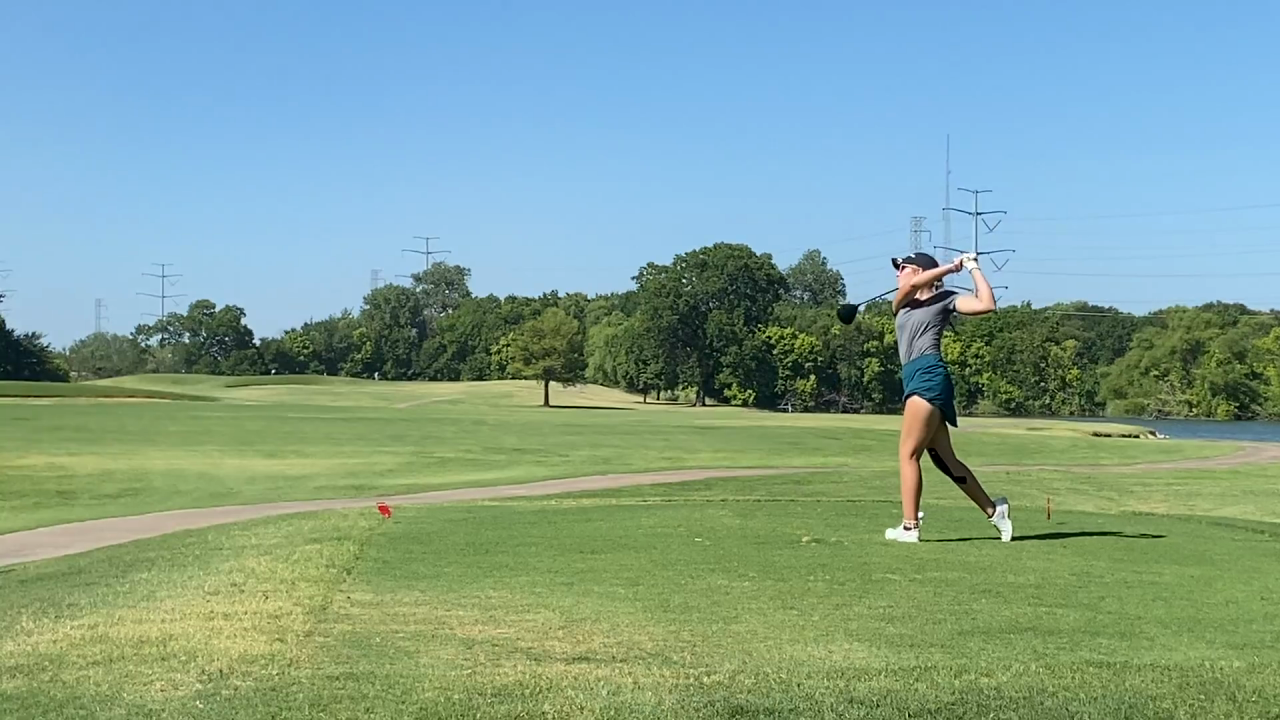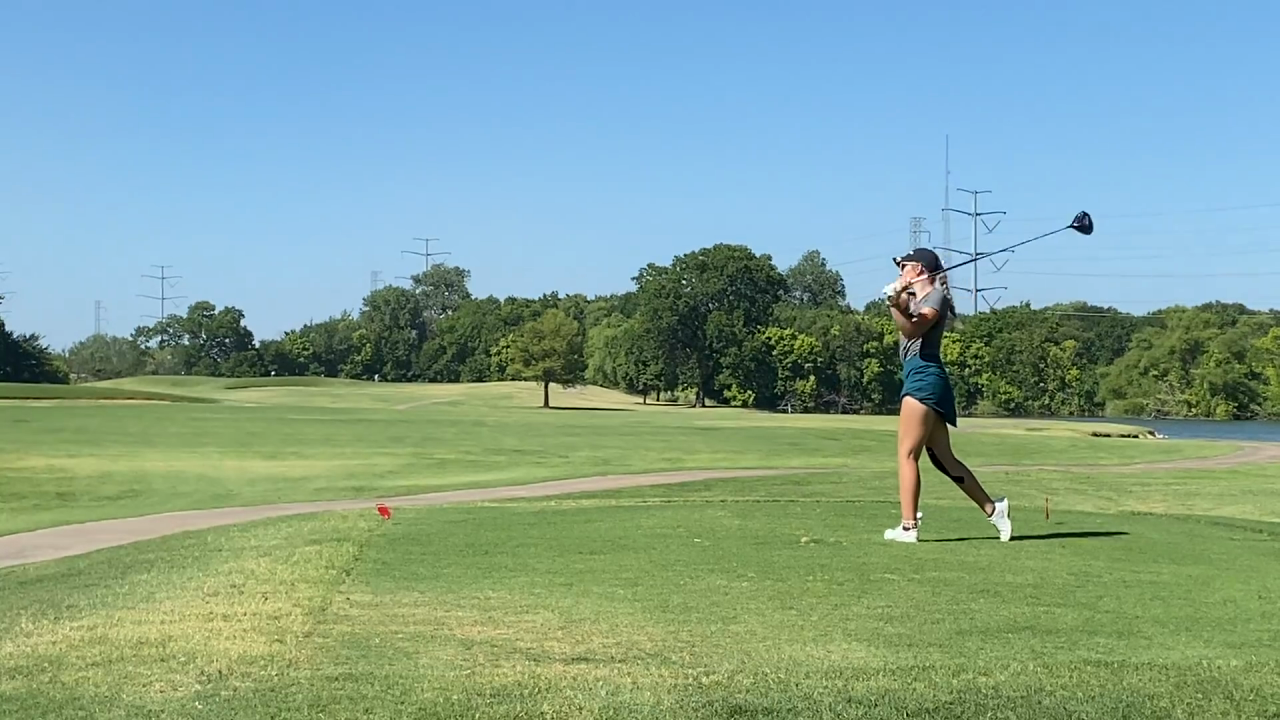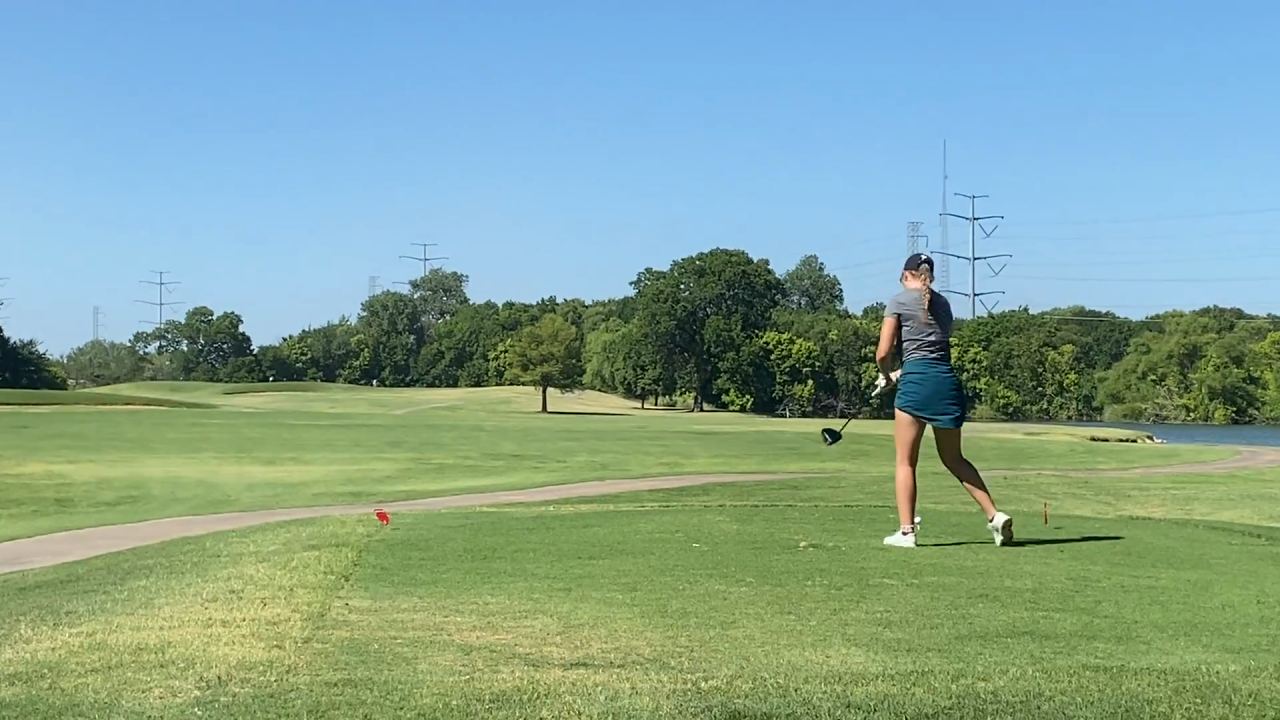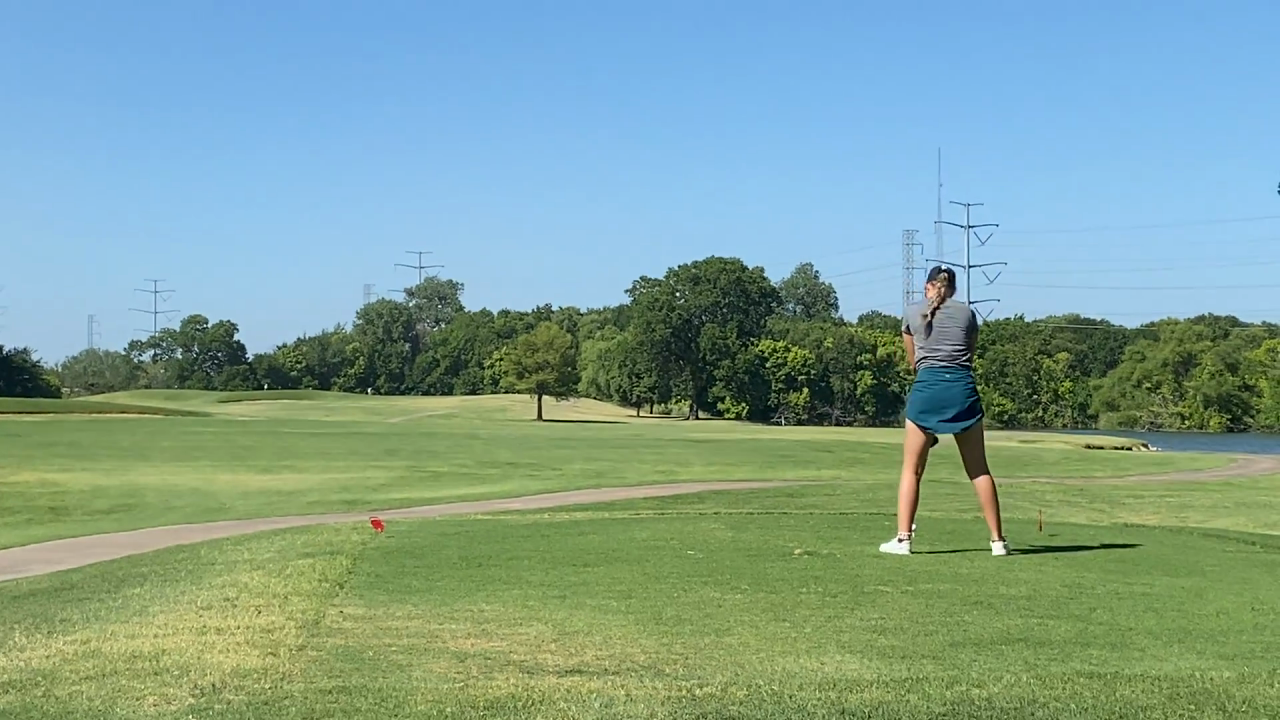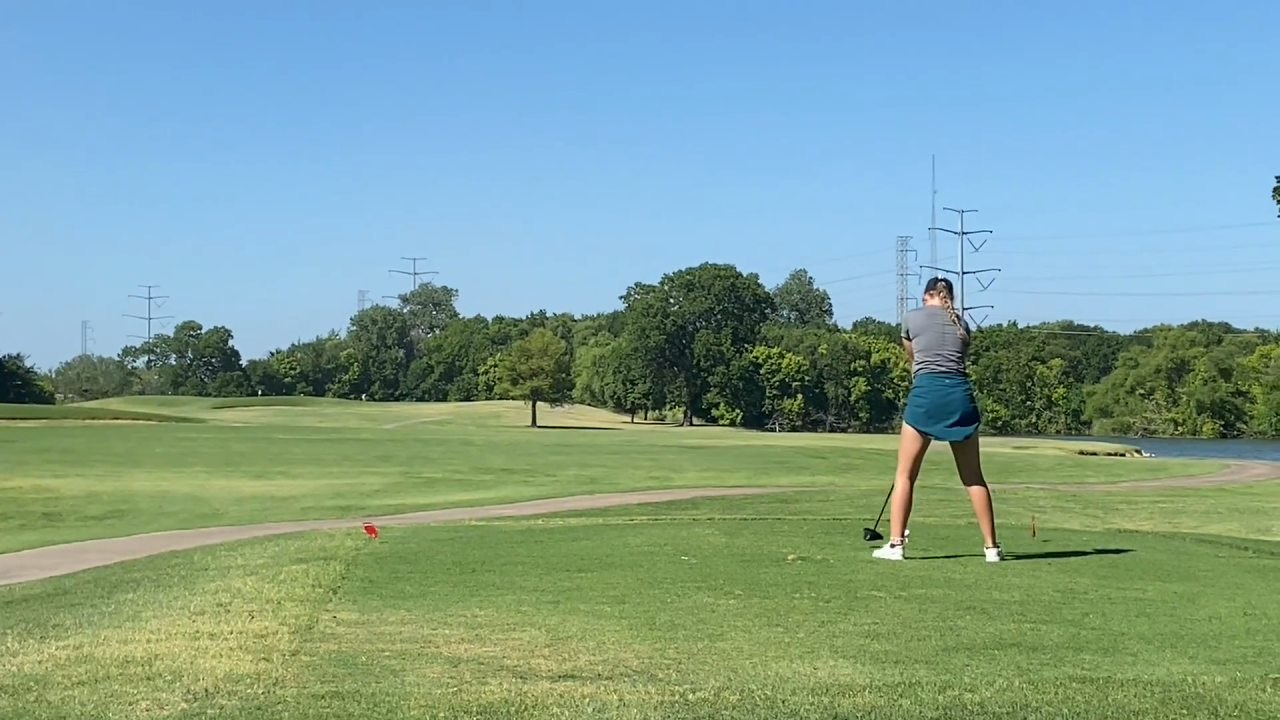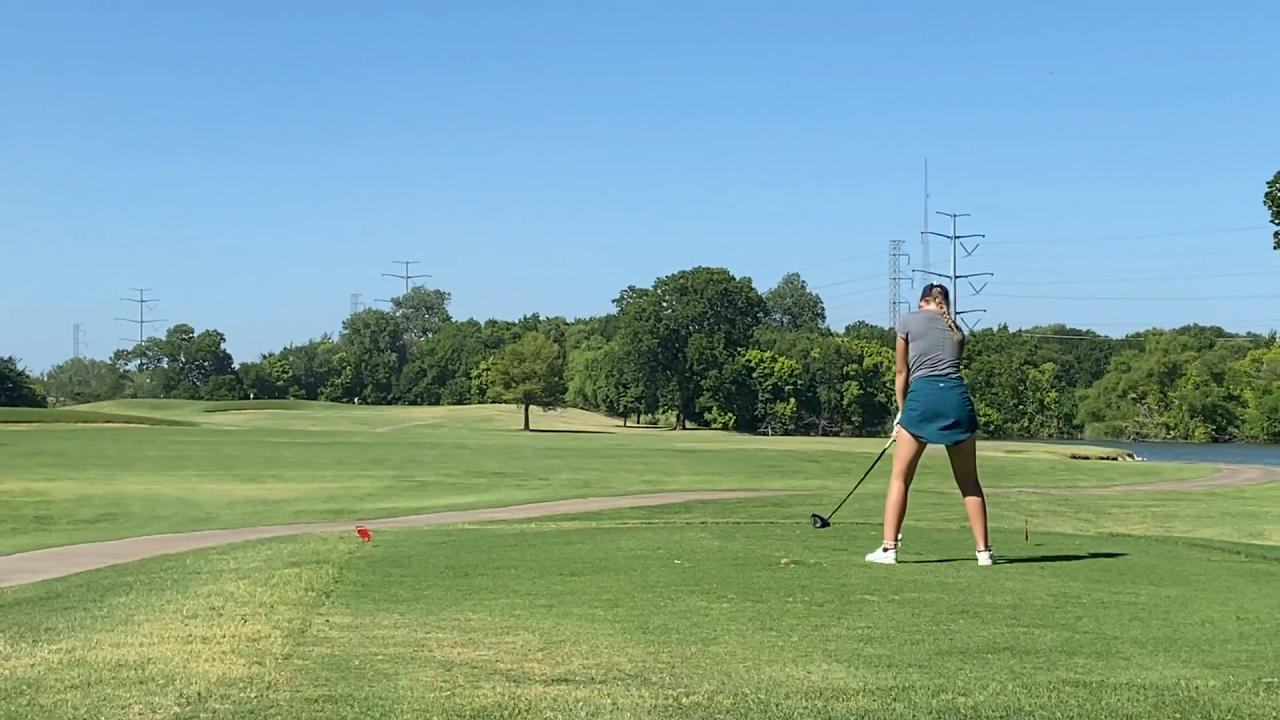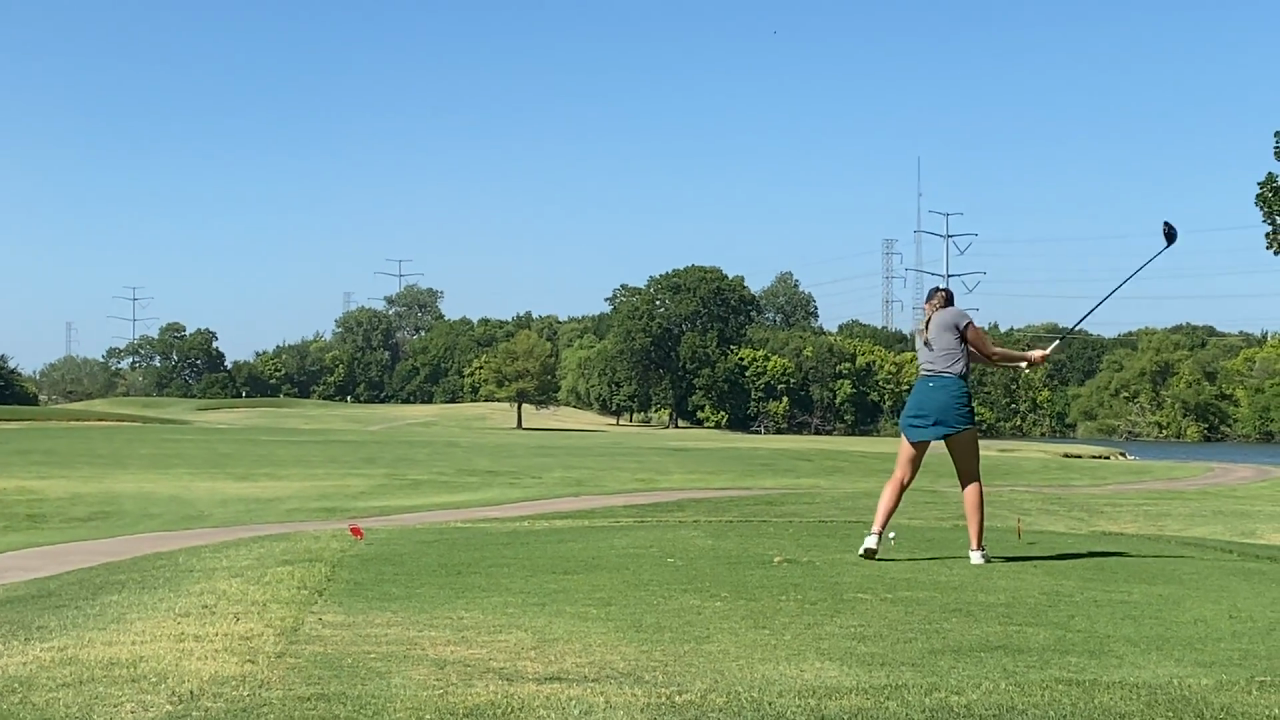
dt=0.4s
person 1, frame 1
left shoulder: (945, 298)
right shoulder: (901, 303)
left elbow: (987, 304)
right elbow: (912, 284)
left wrist: (973, 268)
right wrist: (953, 266)
left hip: (929, 376)
right hip: (915, 379)
left knee: (908, 453)
right knee: (944, 459)
left ankle: (909, 526)
right ankle: (993, 510)
person 1, frame 2
left shoulder: (937, 297)
right shoulder: (910, 294)
left elbow: (911, 329)
right elbow: (900, 314)
left wrist: (898, 306)
right wrist: (894, 299)
left hip: (924, 377)
right hip: (919, 379)
left knee: (907, 454)
right knee: (942, 457)
left ankle: (908, 526)
right ankle: (993, 509)
person 1, frame 3
left shoulder: (898, 301)
right shoulder: (942, 302)
left elbow: (883, 352)
left wrist: (887, 374)
right wrist: (900, 372)
left hip: (917, 383)
right hip: (946, 381)
left knee: (905, 461)
right knee: (954, 459)
left ankle: (906, 532)
right ankle: (995, 514)
person 1, frame 4
left shoulder: (912, 314)
right shoulder: (968, 313)
left hip: (927, 389)
right hip: (963, 389)
left knee: (911, 470)
right knee: (979, 470)
left ankle: (902, 539)
right ankle: (997, 540)
person 1, frame 5
left shoulder: (912, 318)
right shoulder: (962, 324)
left hip: (925, 393)
right hip: (960, 394)
left knee: (905, 474)
right knee: (973, 476)
left ankle: (895, 544)
right ankle: (991, 547)
person 1, frame 6
left shoulder: (909, 321)
right shoulder: (957, 330)
left elbow: (902, 372)
left wrist: (902, 411)
left hip: (922, 398)
right hip: (957, 397)
left knee: (900, 478)
right knee: (969, 481)
left ankle: (888, 548)
right ankle: (983, 549)
person 1, frame 7
left shoulder: (922, 329)
right shoulder: (956, 315)
right elbow: (990, 353)
left wrist: (1018, 358)
right wrist: (1028, 356)
left hip: (921, 396)
right hip: (951, 397)
left knee: (900, 476)
right knee: (970, 479)
left ankle: (874, 535)
right ankle: (976, 549)
